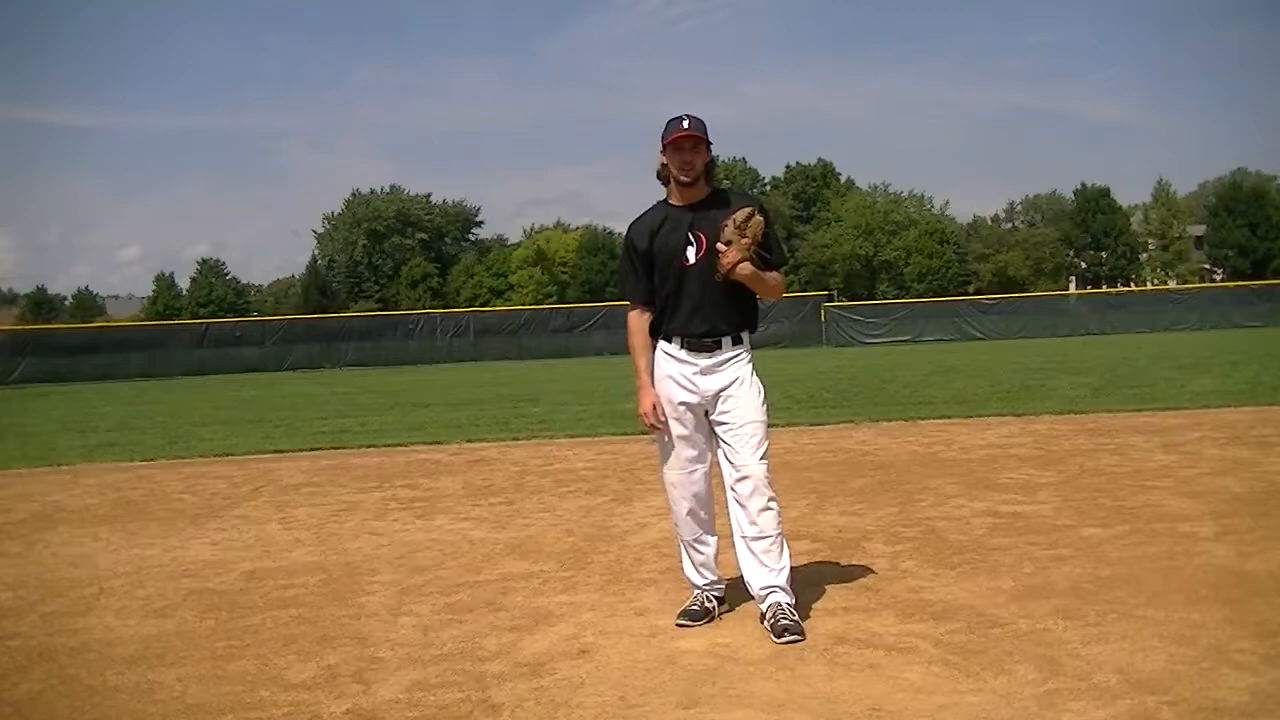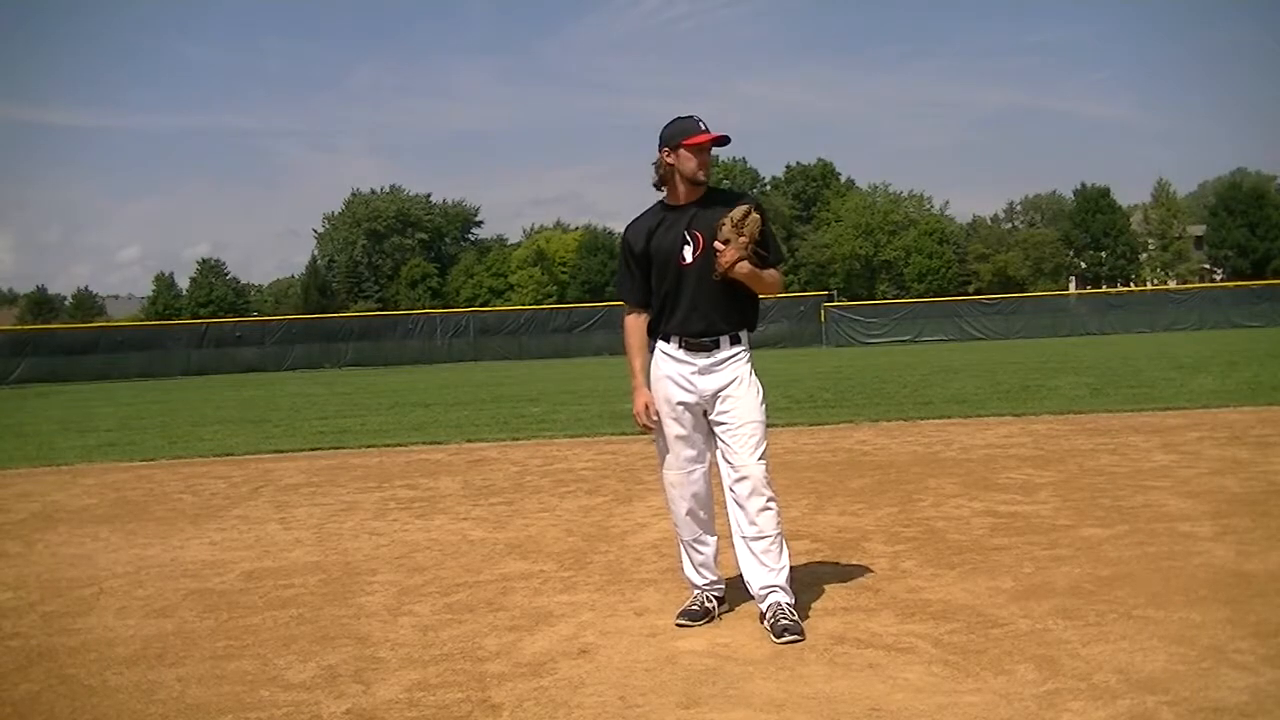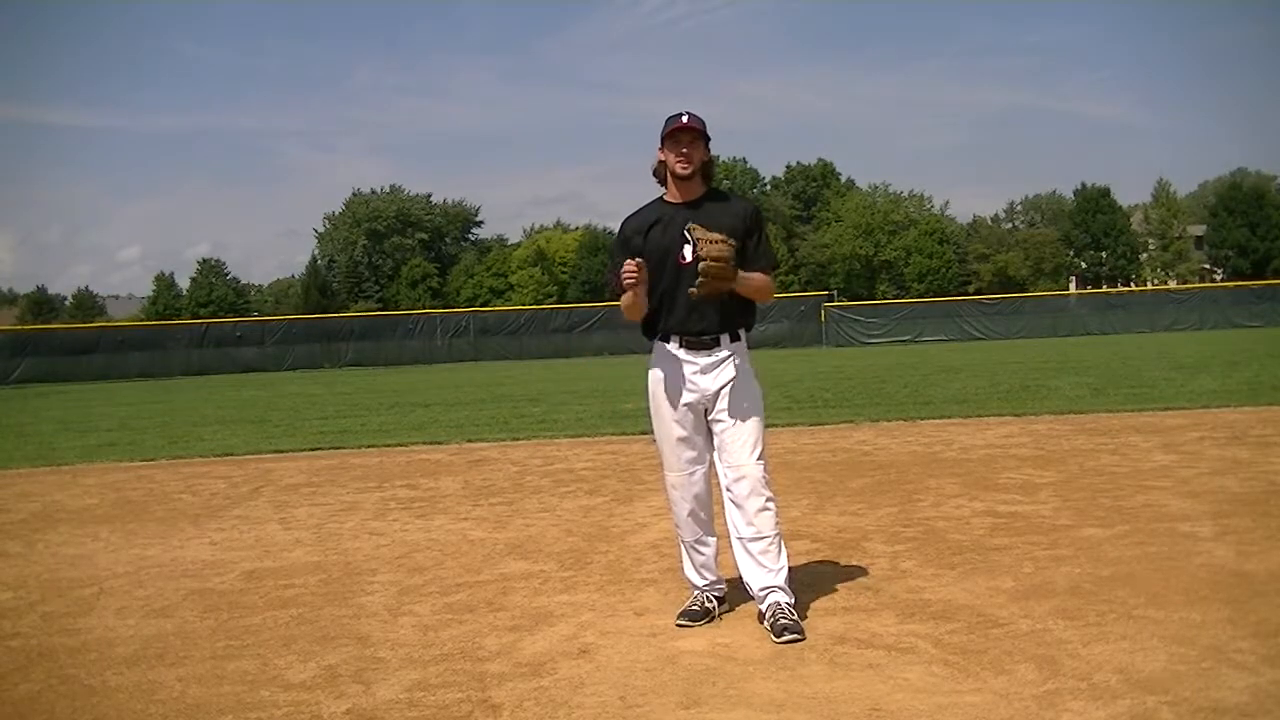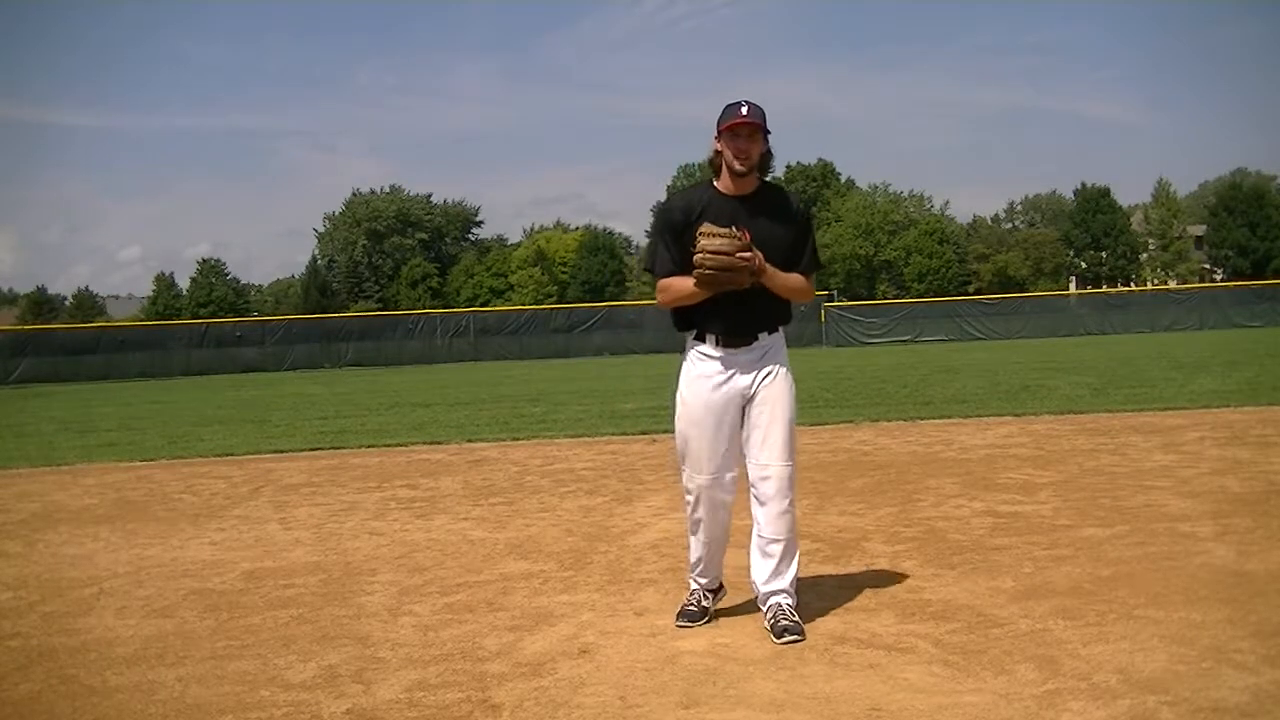
dt=0.7s
person 1, frame 1
left shoulder: (743, 209)
right shoulder: (645, 228)
left elbow: (777, 286)
right elbow: (639, 311)
left wrist: (746, 271)
right wrist: (645, 385)
left hip: (733, 362)
right hip: (674, 365)
left knee: (751, 478)
right knee: (685, 483)
left ankle: (775, 596)
right ankle: (706, 588)
person 1, frame 2
left shoulder: (740, 208)
right shoulder: (642, 230)
left elbow: (775, 283)
right elbow: (636, 312)
left wrist: (743, 270)
right wrist: (639, 385)
left hip: (732, 361)
right hip: (672, 364)
left knee: (750, 477)
right knee: (684, 483)
left ankle: (775, 595)
right ankle: (706, 587)
person 1, frame 3
left shoulder: (740, 211)
right shoulder: (640, 225)
left elbow: (767, 289)
right elbow: (633, 312)
left wrist: (729, 277)
right wrist: (633, 290)
left hip: (731, 358)
right hip: (671, 362)
left knee: (747, 477)
right knee: (685, 484)
left ankle: (774, 596)
right ankle: (707, 589)
person 1, frame 4
left shoulder: (790, 210)
right shoulder: (682, 208)
left elbow: (805, 289)
right elbow: (666, 292)
left wrist: (764, 272)
left hip: (767, 357)
right hip: (706, 359)
left knee: (774, 479)
right knee: (705, 481)
left ankle: (778, 596)
right ankle: (704, 584)
